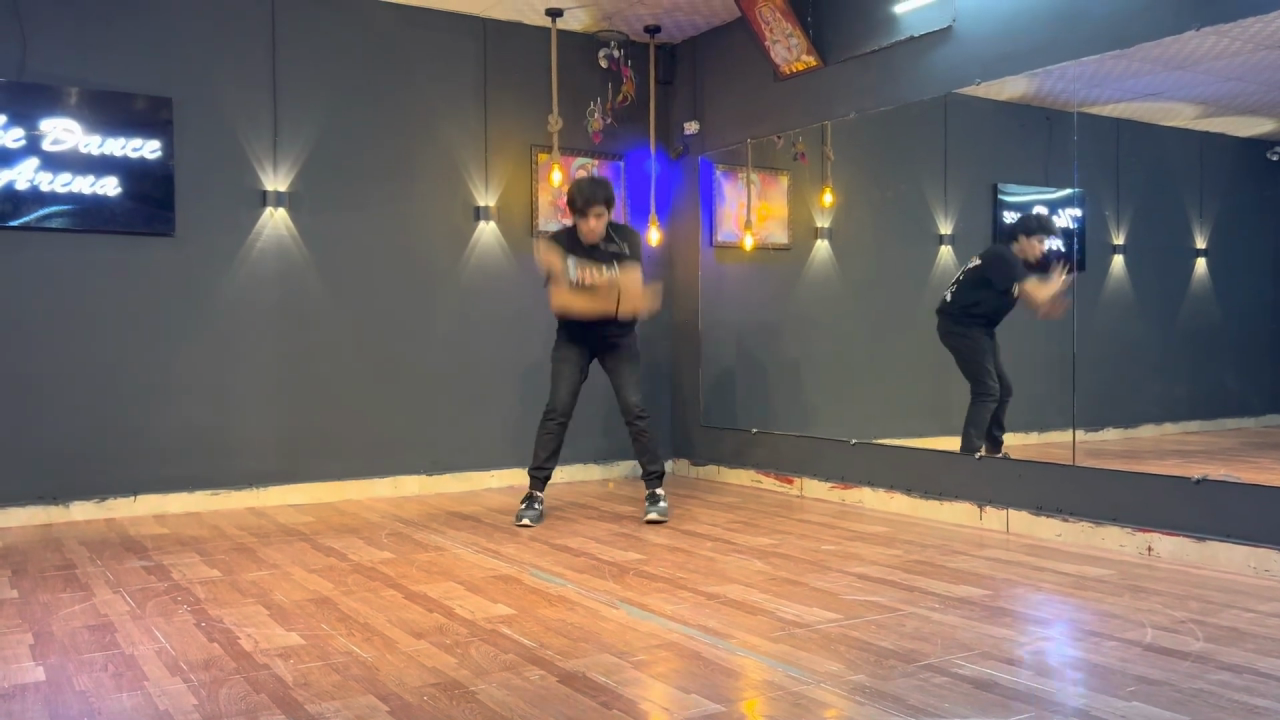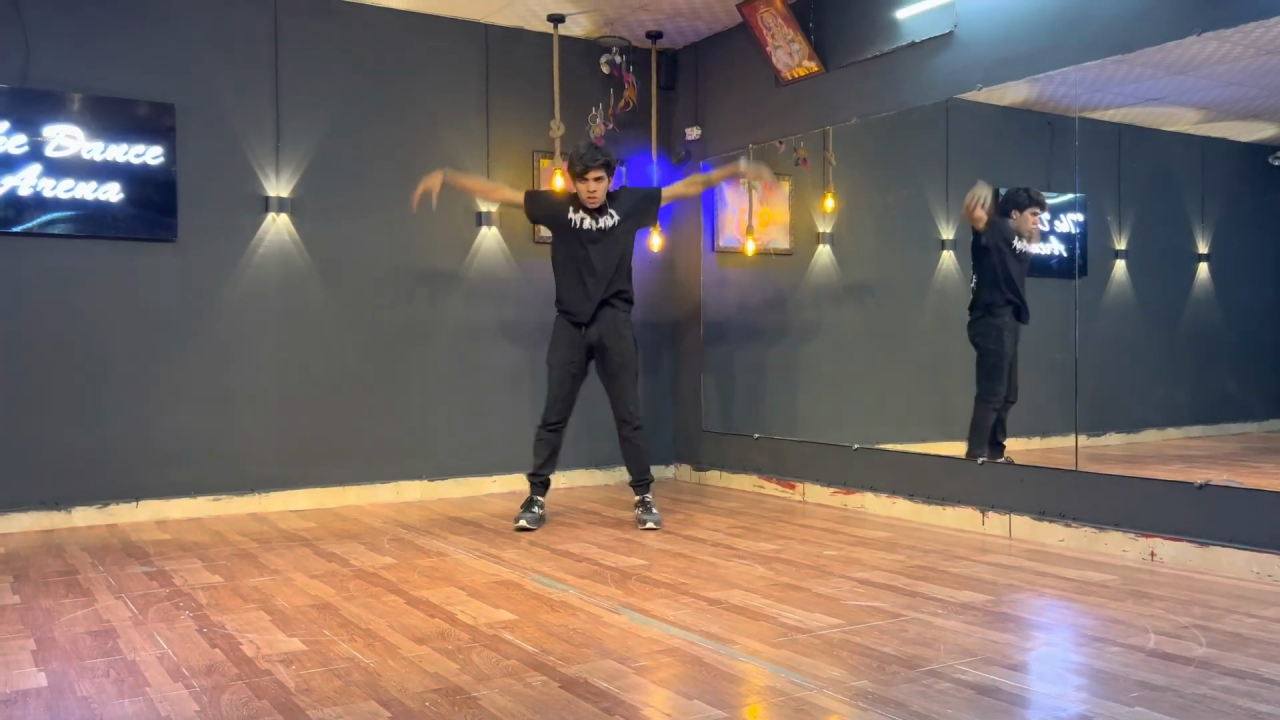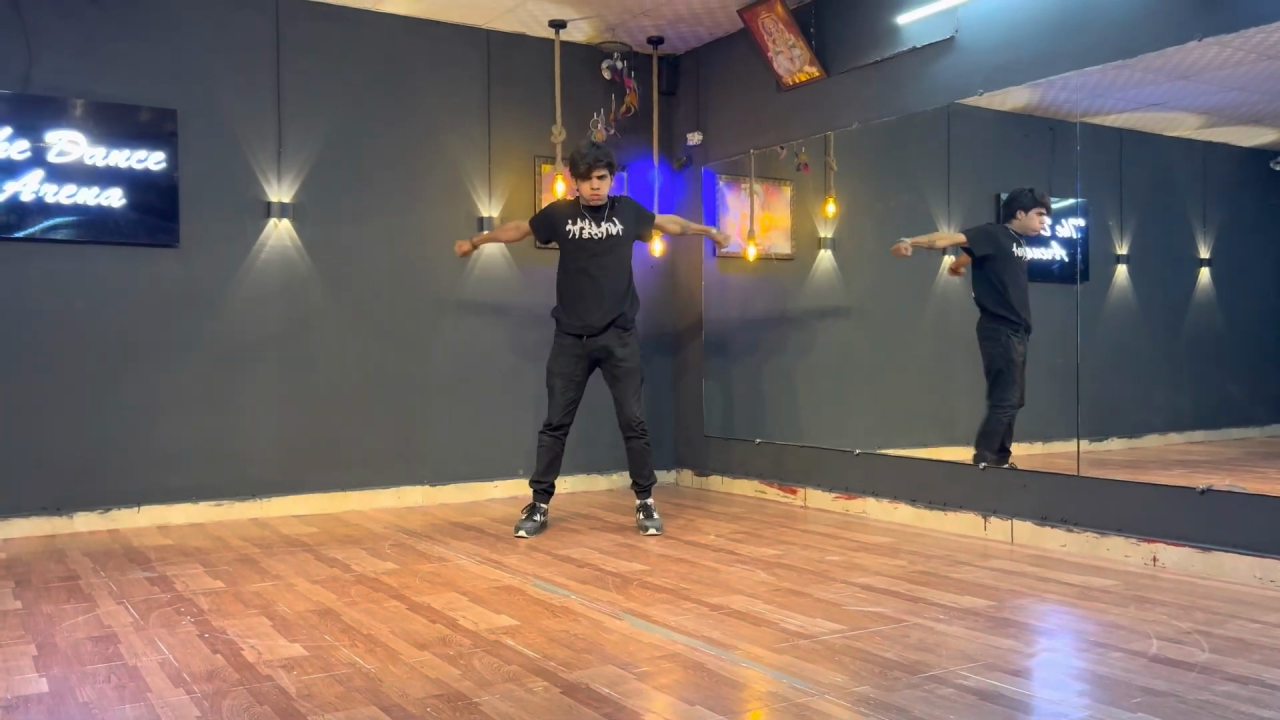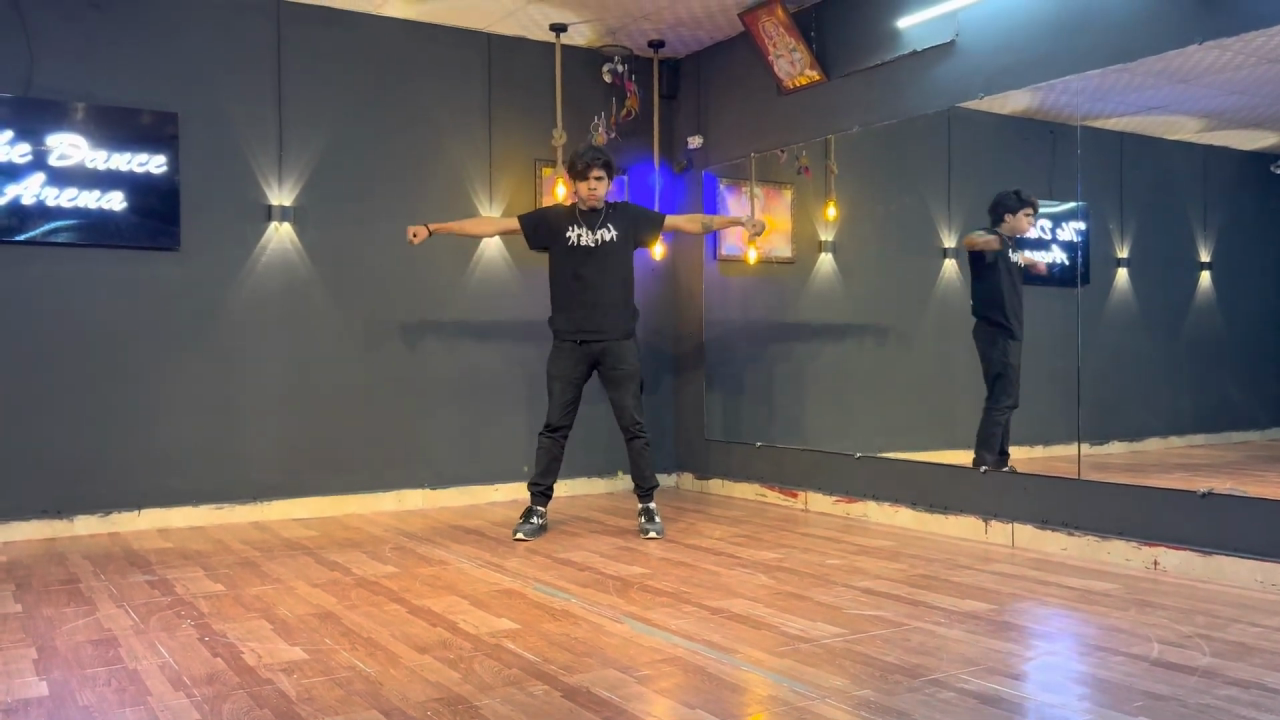
dt=0.4s
person 1, frame 1
left shoulder: (626, 239)
right shoulder: (559, 242)
left elbow: (648, 300)
right elbow: (558, 300)
right wrist: (614, 304)
left hip: (618, 338)
right hip: (573, 337)
left knee: (635, 410)
right knee: (557, 410)
left ankle: (655, 491)
right ankle: (535, 494)
person 1, frame 2
left shoulder: (630, 201)
right shoulder: (556, 205)
left elbow: (688, 186)
right elbow: (500, 193)
left wrist: (736, 170)
right wrist: (446, 178)
left hip: (615, 325)
right hip: (570, 327)
left knee: (628, 415)
right knee: (554, 415)
left ankle: (643, 496)
right ankle: (536, 498)
person 1, frame 3
left shoulder: (627, 209)
right shoulder: (560, 213)
left elbow: (666, 222)
right elbow: (519, 229)
left wrist: (709, 230)
right wrist: (476, 241)
left hip: (620, 335)
right hip: (571, 336)
left knee: (633, 421)
right knee: (556, 422)
left ankle: (645, 502)
right ankle: (539, 504)
person 1, frame 4
left shoulder: (629, 216)
right shoulder: (552, 219)
left elbow: (687, 223)
right elbow: (493, 225)
left wrist: (738, 220)
right wrist: (432, 228)
left hip: (618, 340)
right hip: (569, 342)
left knee: (633, 425)
right knee: (555, 426)
left ankle: (647, 506)
right ankle: (538, 507)
person 2, frame 1
left shoulder: (1018, 266)
right shoulder: (1006, 262)
left elbow: (1034, 300)
right elbow: (1037, 298)
left wrist: (1050, 306)
right wrist: (1056, 284)
left hip: (979, 328)
right hip: (960, 327)
left knee: (1003, 389)
right knee: (988, 390)
left ankle: (993, 449)
right ankle: (969, 452)
person 2, frame 2
left shoulder: (1017, 239)
right shoulder: (995, 230)
right elbow: (972, 212)
left wrist: (1030, 237)
right wrist: (978, 194)
left hip: (1006, 325)
right hip: (990, 323)
left knee: (1007, 394)
right knee: (992, 394)
left ankle: (994, 453)
right ankle: (977, 457)
person 2, frame 3
left shoulder: (1019, 242)
right shoulder: (993, 234)
right elbow: (950, 238)
left wrist: (963, 263)
right wrist: (911, 242)
left hip: (1017, 331)
right hip: (999, 330)
left knee: (1012, 400)
right knee: (1003, 400)
left ankle: (1000, 458)
right ankle: (983, 460)
person 2, frame 4
left shoulder: (1011, 245)
right shoulder: (992, 241)
right elbow: (972, 241)
left wrist: (1034, 262)
right wrist: (982, 239)
left hip: (1008, 333)
right hip: (993, 332)
left knee: (1004, 401)
right knee: (1001, 400)
left ankle: (998, 461)
right ankle: (985, 462)
